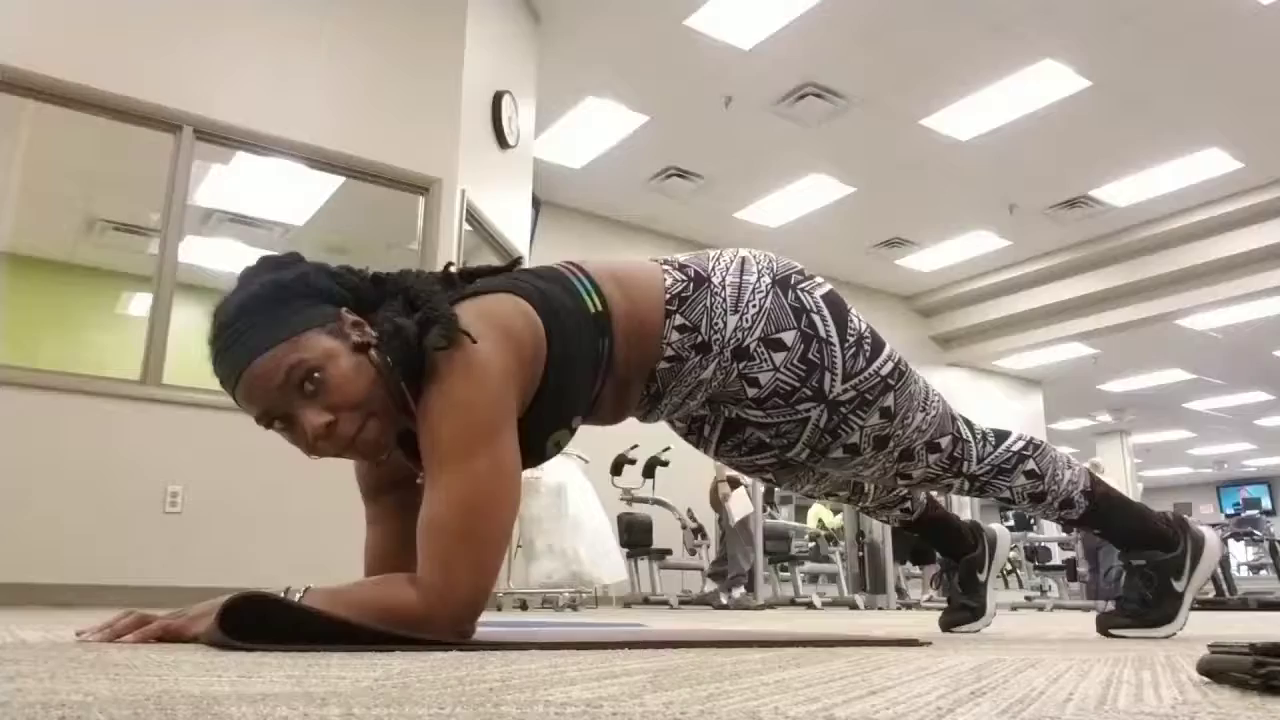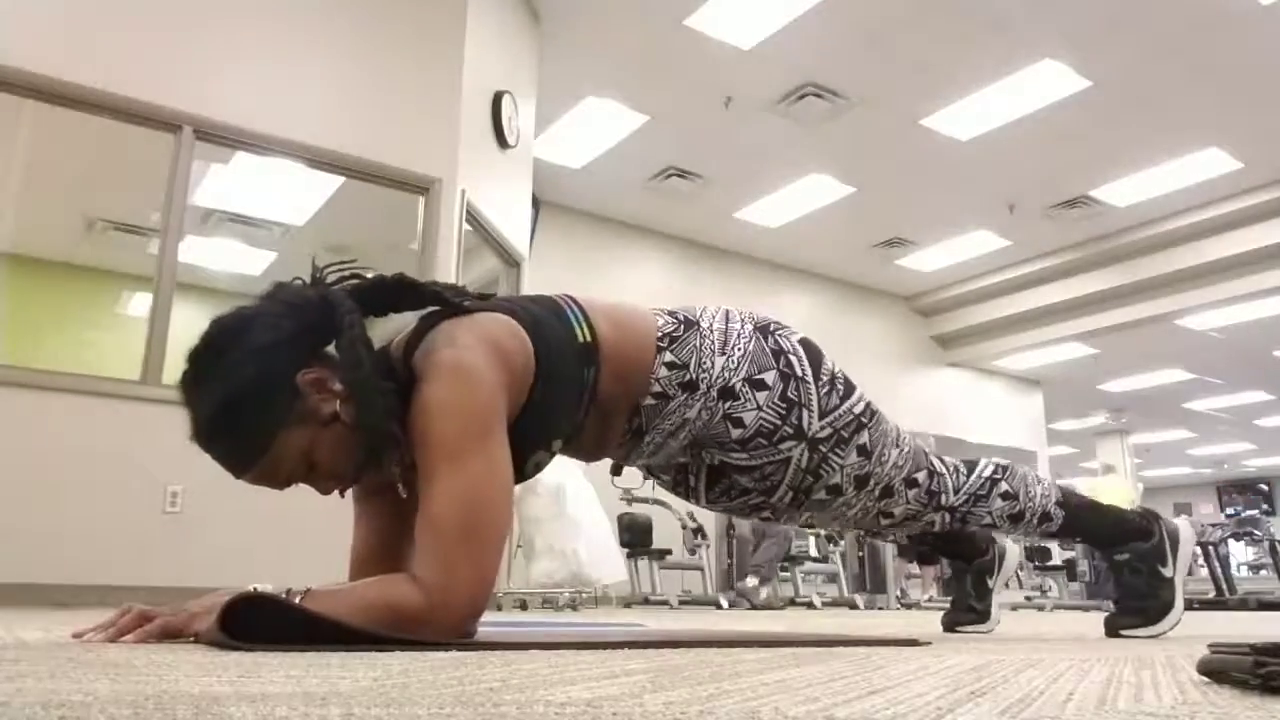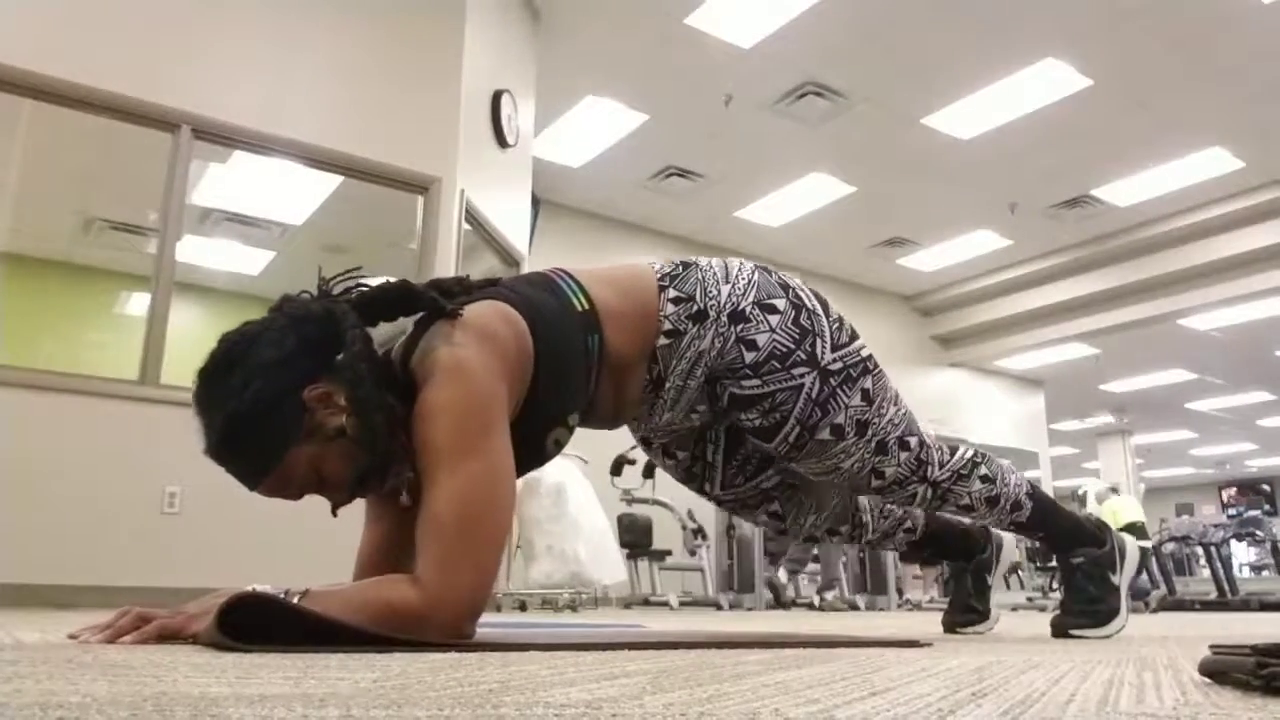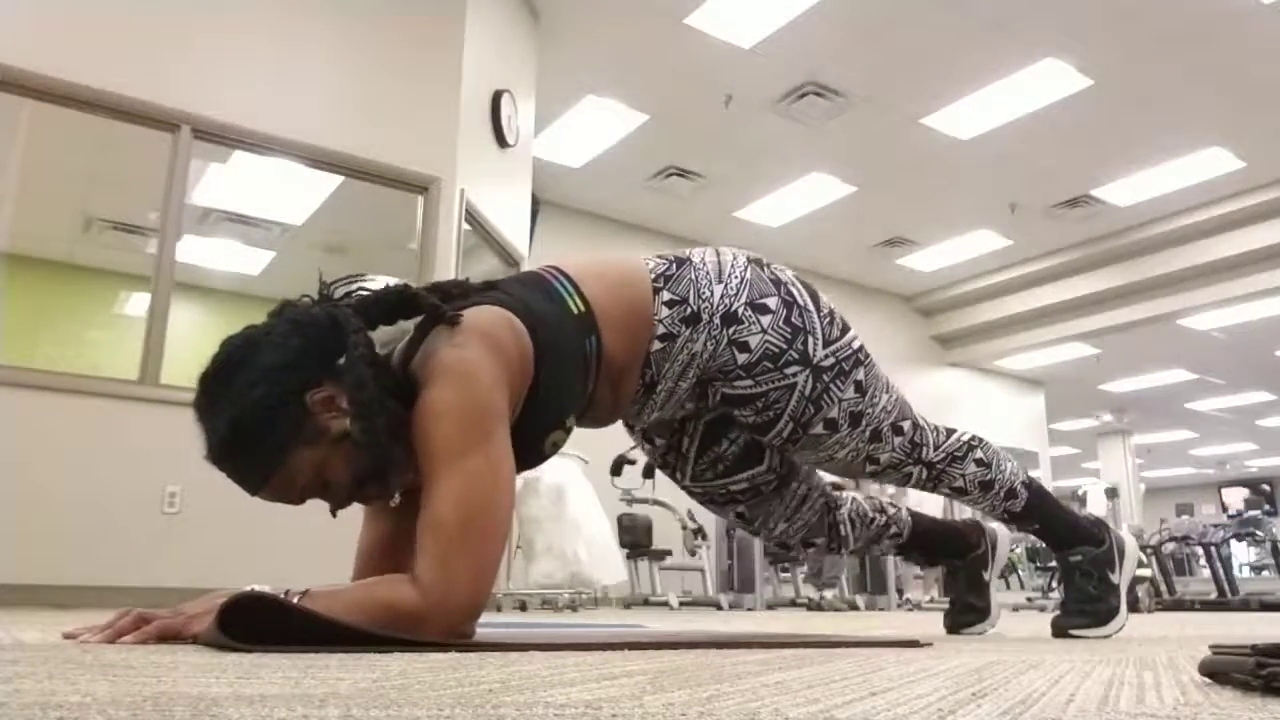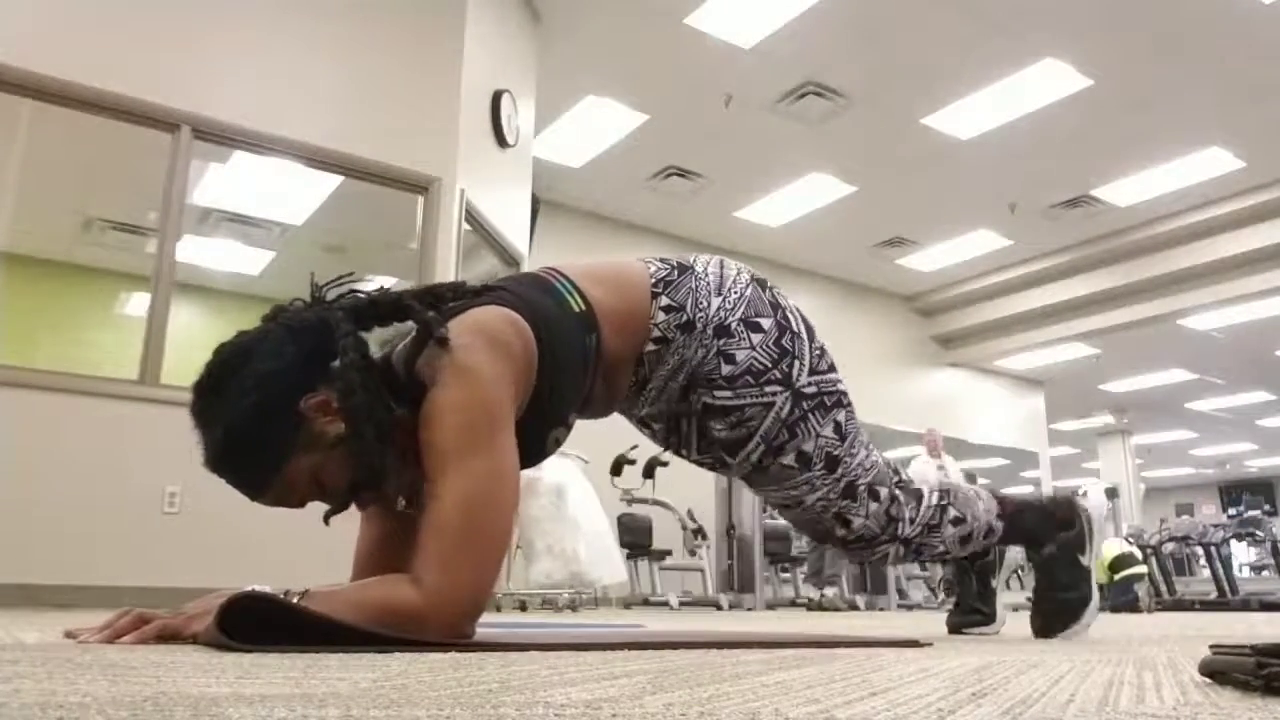
dt=1s
person 1, frame 1
left shoulder: (462, 355)
right shoulder: (391, 403)
left elbow: (443, 604)
right elbow: (397, 583)
left hip: (755, 329)
right hip: (701, 389)
left knee: (947, 452)
right knee: (867, 478)
left ankle: (1166, 541)
right ankle: (966, 553)
person 1, frame 2
left shoulder: (453, 375)
right shoulder: (386, 409)
left elbow: (443, 605)
right elbow: (380, 587)
left wrist: (249, 606)
right wrist: (244, 609)
left hip: (737, 380)
right hip: (676, 436)
left knee: (930, 488)
right knee: (885, 494)
left ankle: (1133, 535)
right ankle: (978, 561)
person 1, frame 3
left shoulder: (456, 374)
right shoulder: (398, 407)
left elbow: (445, 606)
right elbow: (385, 586)
left wrist: (250, 606)
left hip: (747, 331)
right hip: (681, 405)
left knee: (908, 471)
right knee: (813, 517)
left ankle: (1090, 544)
right ankle: (961, 545)
person 1, frame 4
left shoulder: (455, 377)
right shoulder: (396, 404)
left elbow: (444, 605)
right elbow: (384, 584)
left hip: (738, 326)
right hip: (675, 403)
left knee: (909, 452)
right knee: (806, 523)
left ankle: (1089, 541)
right ankle: (967, 553)
person 1, frame 5
left shoulder: (460, 375)
right shoulder: (393, 401)
left elbow: (444, 604)
right elbow: (385, 583)
left hip: (726, 332)
right hip: (666, 383)
left knee: (866, 509)
right knee: (834, 500)
left ankle: (1054, 524)
right ankle: (979, 557)
